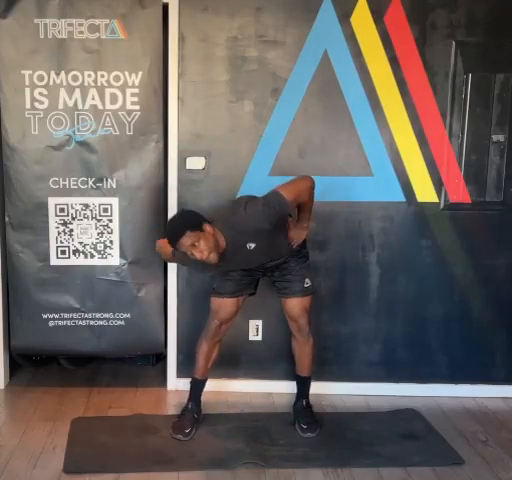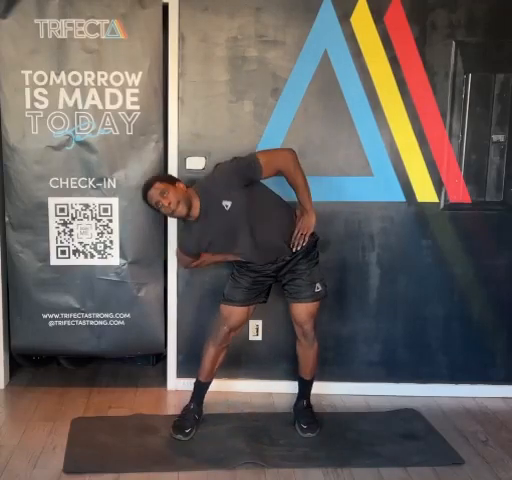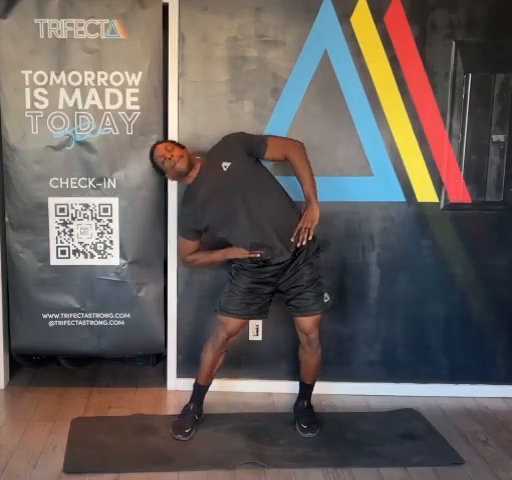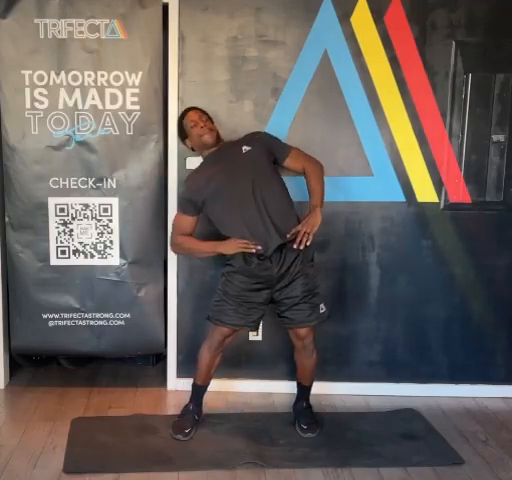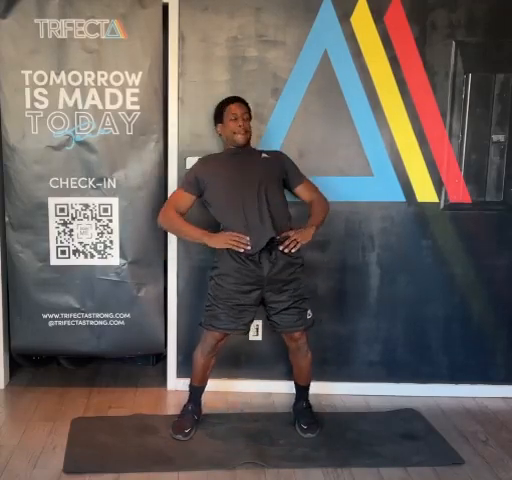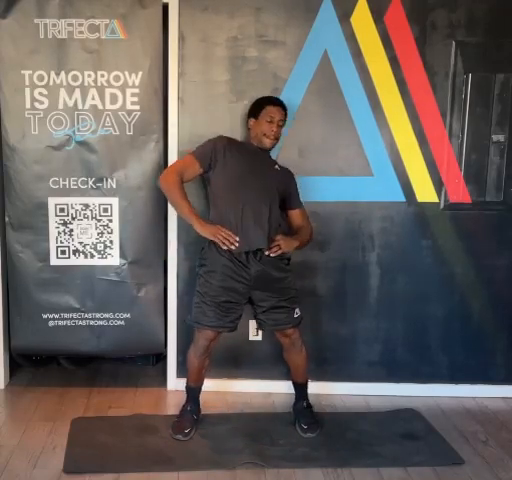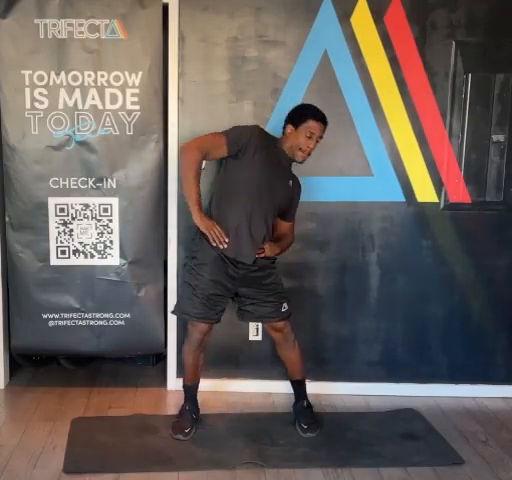
dt=0.4s
person 1, frame 1
left shoulder: (248, 218)
right shoulder: (190, 254)
left elbow: (305, 182)
right elbow: (162, 246)
left wrist: (302, 225)
left hip: (285, 254)
right hip: (239, 265)
left knee: (299, 323)
right knee: (216, 325)
left ankle: (302, 402)
right ankle: (192, 405)
person 1, frame 2
left shoulder: (225, 177)
right shoulder: (191, 236)
left elbow: (286, 157)
right elbow: (188, 261)
left wrist: (307, 211)
right wrist: (228, 255)
left hip: (297, 252)
right hip: (251, 265)
left knee: (305, 328)
right knee: (224, 330)
left ankle: (303, 403)
right ankle: (194, 406)
person 1, frame 3
left shoulder: (232, 147)
right shoulder: (190, 208)
left elbow: (294, 148)
right elbow: (189, 256)
left wrist: (312, 204)
right wrist: (230, 252)
left hip: (298, 256)
right hip: (252, 267)
left knee: (309, 334)
right knee: (222, 335)
left ankle: (303, 404)
right ankle: (194, 406)
person 1, frame 4
left shoulder: (256, 143)
right shoulder: (196, 183)
left elbow: (311, 166)
right elbow: (178, 239)
left wrist: (315, 212)
right wrist: (222, 246)
left hip: (292, 257)
right hip: (245, 267)
left knee: (304, 337)
right knee: (218, 336)
left ankle: (303, 404)
right ankle: (194, 406)
person 1, frame 5
left shoulder: (276, 160)
right shoulder: (206, 167)
left elbow: (318, 201)
right elbow: (167, 215)
left wrist: (309, 229)
right wrist: (210, 237)
left hip: (282, 261)
right hip: (235, 263)
left knee: (297, 339)
right knee: (212, 338)
left ankle: (302, 404)
right ankle: (193, 407)
person 1, frame 6
left shoulder: (283, 175)
right shoulder: (222, 148)
left elbow: (304, 228)
right elbow: (168, 178)
left wrist: (294, 241)
right wrist: (200, 224)
left hip: (271, 264)
right hip: (224, 260)
left knee: (291, 336)
right knee: (204, 337)
left ankle: (302, 404)
right ankle: (191, 407)
person 1, frame 7
left shoulder: (292, 183)
right shoulder: (252, 139)
left elbow: (285, 231)
right elbow: (191, 150)
left wrist: (276, 246)
right wrist: (197, 213)
left hip: (258, 264)
right hip: (213, 256)
left knee: (283, 331)
right knee: (197, 332)
left ankle: (302, 403)
right ankle: (189, 407)
